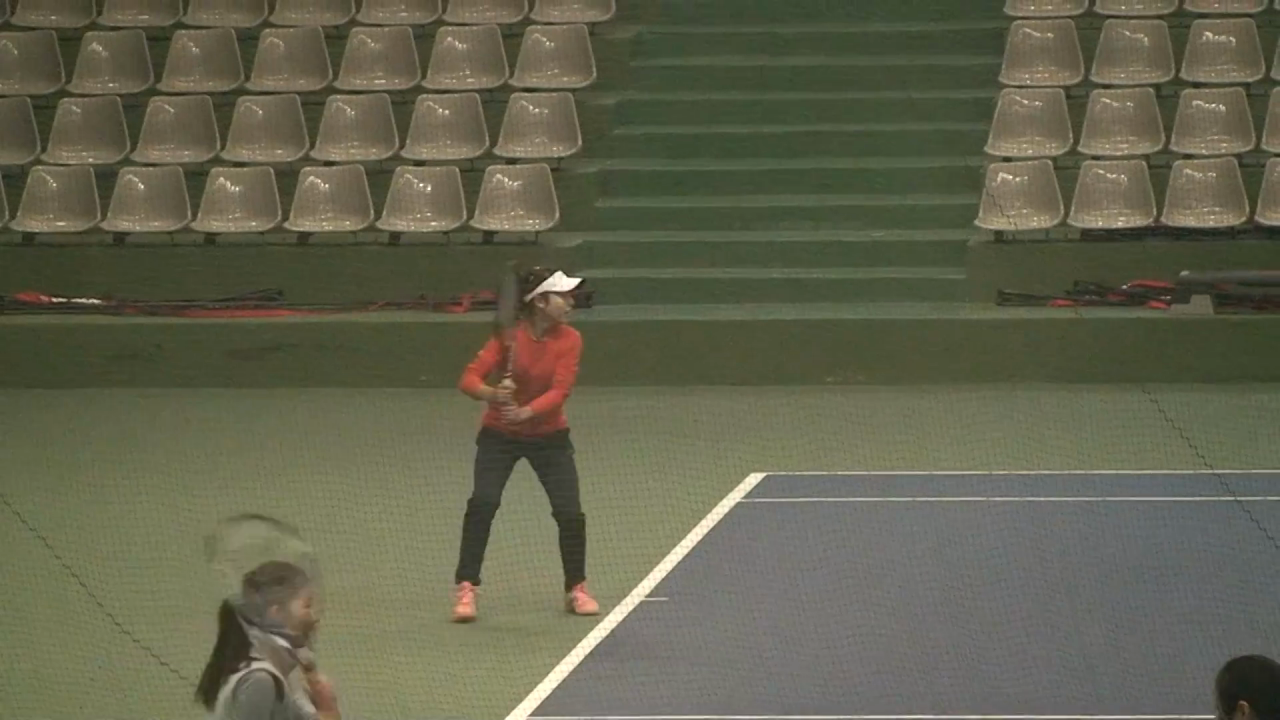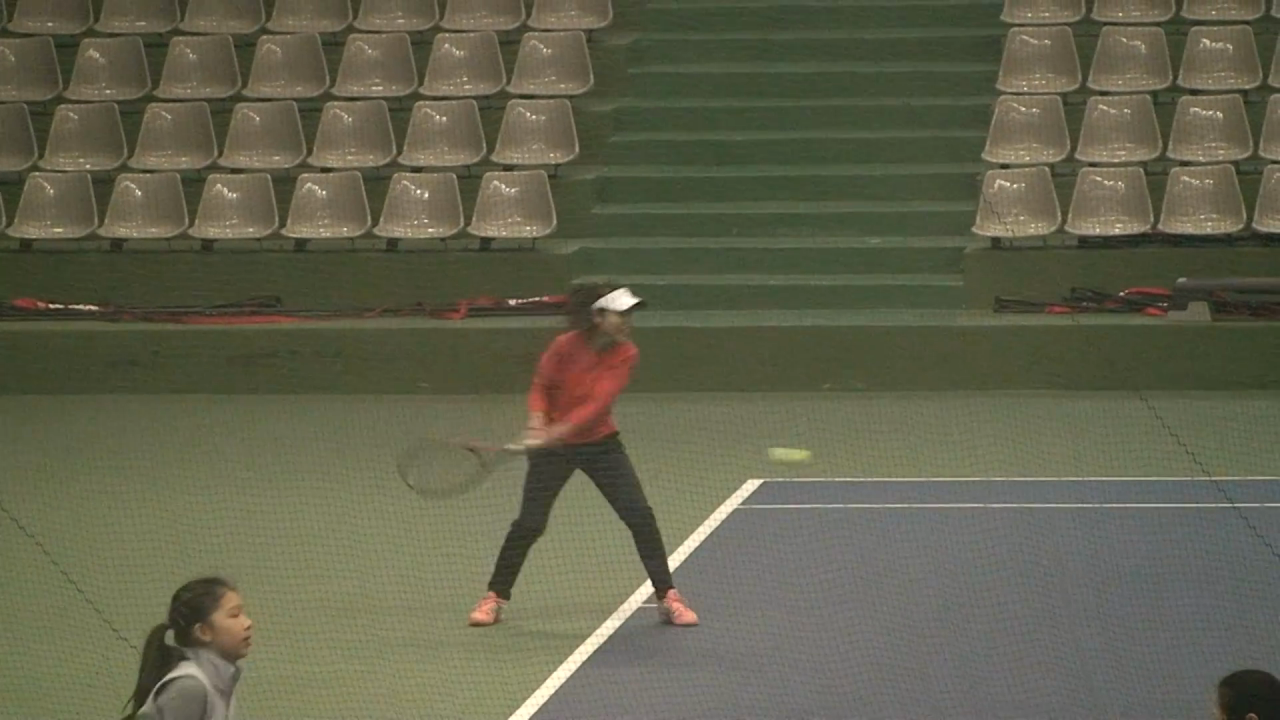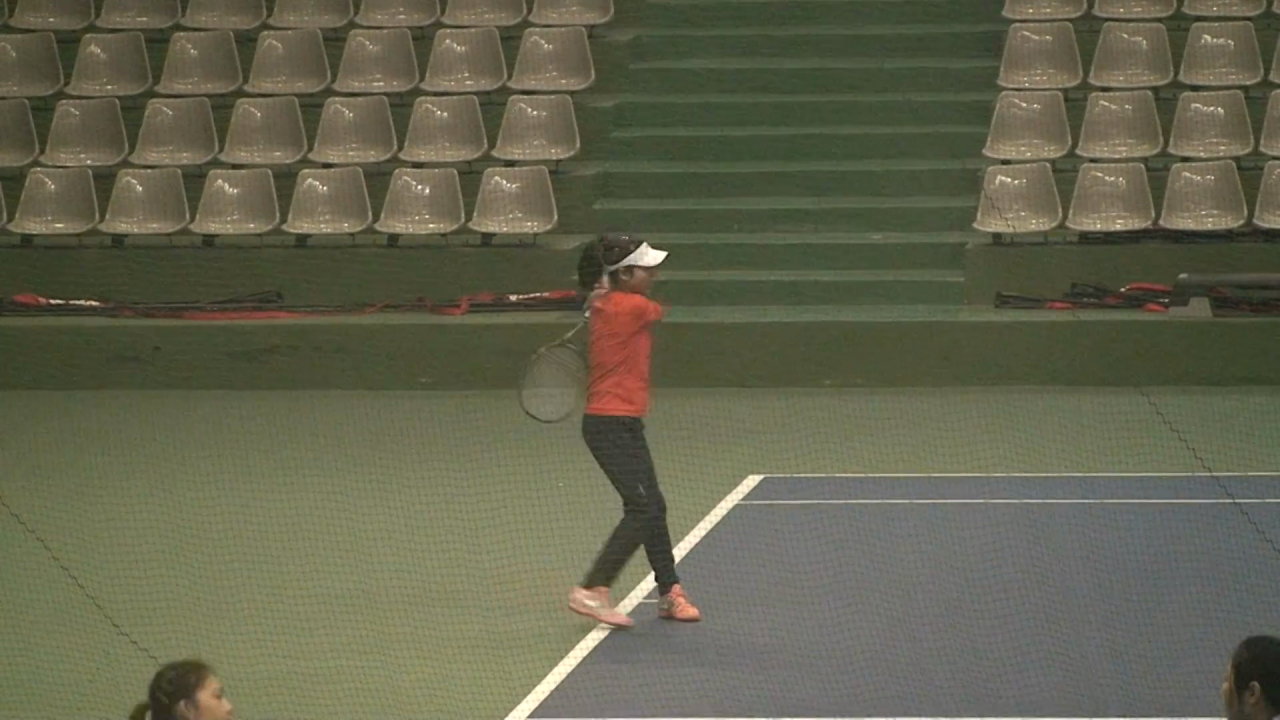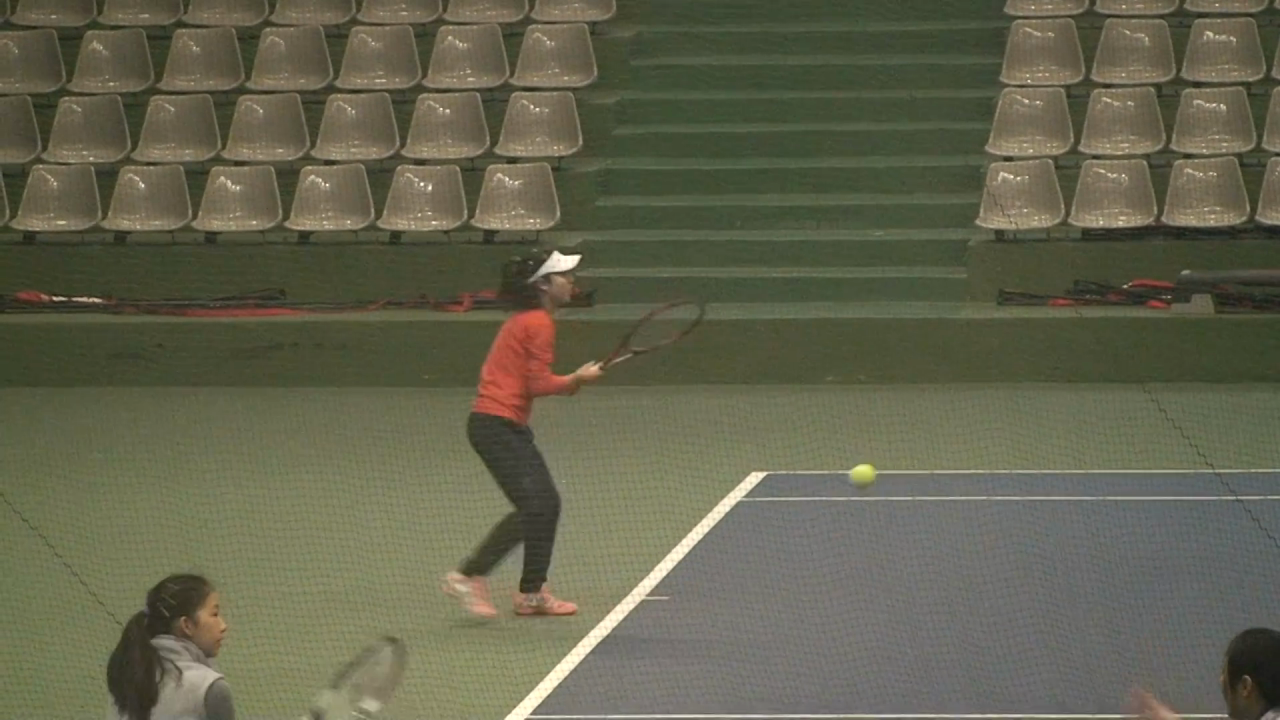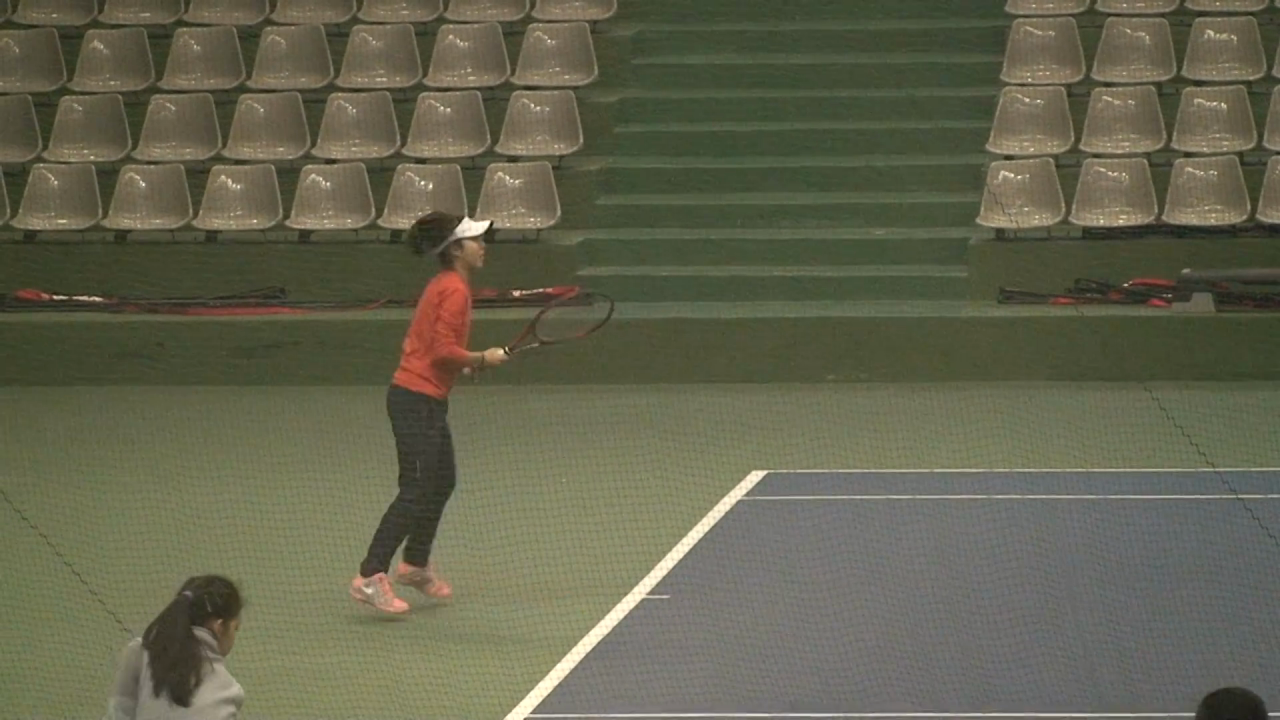
dt=0.5s
person 1, frame 1
left shoulder: (570, 339)
right shoulder: (509, 337)
left elbow: (559, 390)
right elbow: (469, 379)
left wrist: (527, 412)
right wrist: (492, 395)
left hip: (550, 436)
right hip: (500, 435)
left knee: (570, 513)
right knee: (483, 502)
left ankle: (576, 588)
right ankle: (465, 587)
person 1, frame 2
left shoulder: (625, 353)
right shoulder: (565, 346)
left elbow: (596, 406)
right elbow: (539, 389)
left wrist: (561, 430)
right wrist: (537, 423)
left hip: (601, 444)
right hip: (554, 446)
left knee: (641, 516)
right knee: (528, 524)
left ankle: (667, 597)
right ankle: (495, 596)
person 1, frame 3
left shoulder: (605, 306)
right shoulder: (632, 308)
right elbow: (656, 310)
left hip: (608, 423)
right hip: (612, 426)
left knee: (653, 508)
right knee: (644, 512)
left ankle: (669, 591)
right ankle: (590, 592)
person 1, frame 4
left shoulder: (527, 318)
right shoulder: (539, 324)
right elbow: (540, 383)
left wrist: (566, 383)
right wrist: (579, 378)
left hip: (503, 425)
right hip: (496, 426)
left knee: (547, 505)
right knee: (534, 508)
left ankle: (532, 593)
right ankle: (468, 577)
person 1, frame 5
left shoulder: (445, 285)
right shoulder: (455, 290)
right elbow: (443, 350)
left wrist: (468, 362)
right wrist: (482, 358)
left hip: (425, 398)
right hip: (416, 400)
left knee: (442, 482)
right knee: (416, 492)
left ankle: (414, 565)
right ankle: (370, 576)
